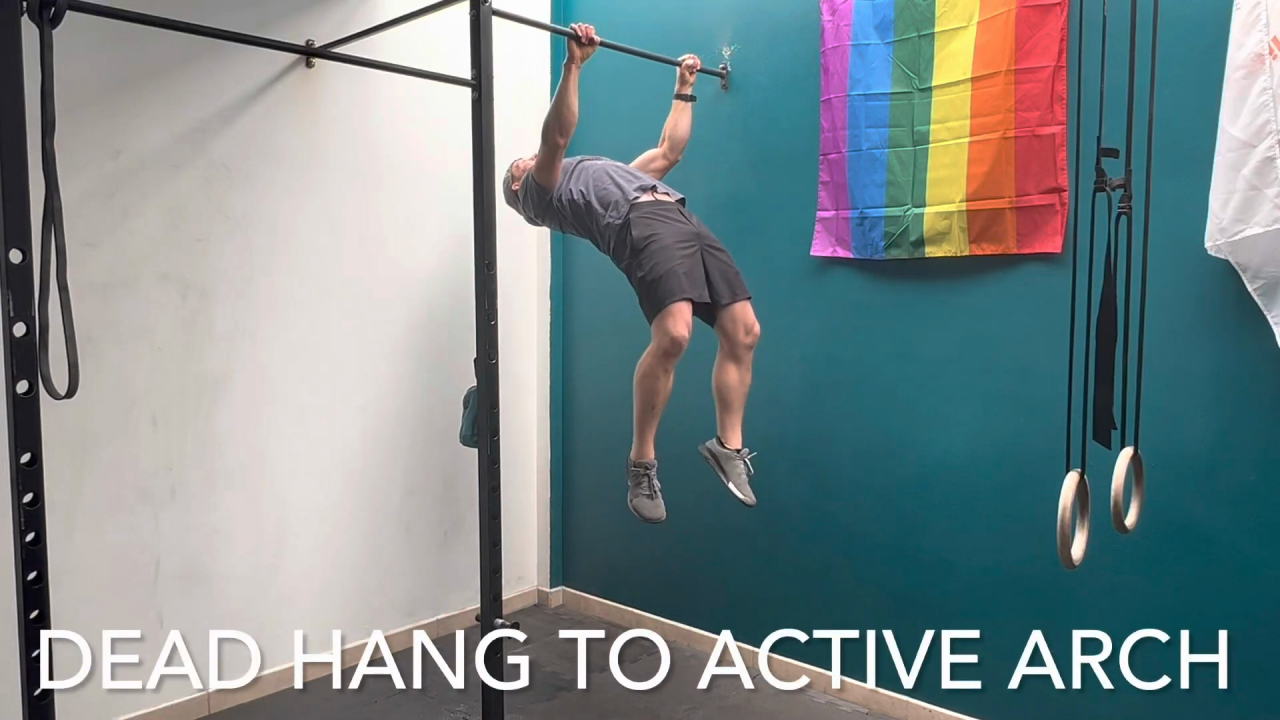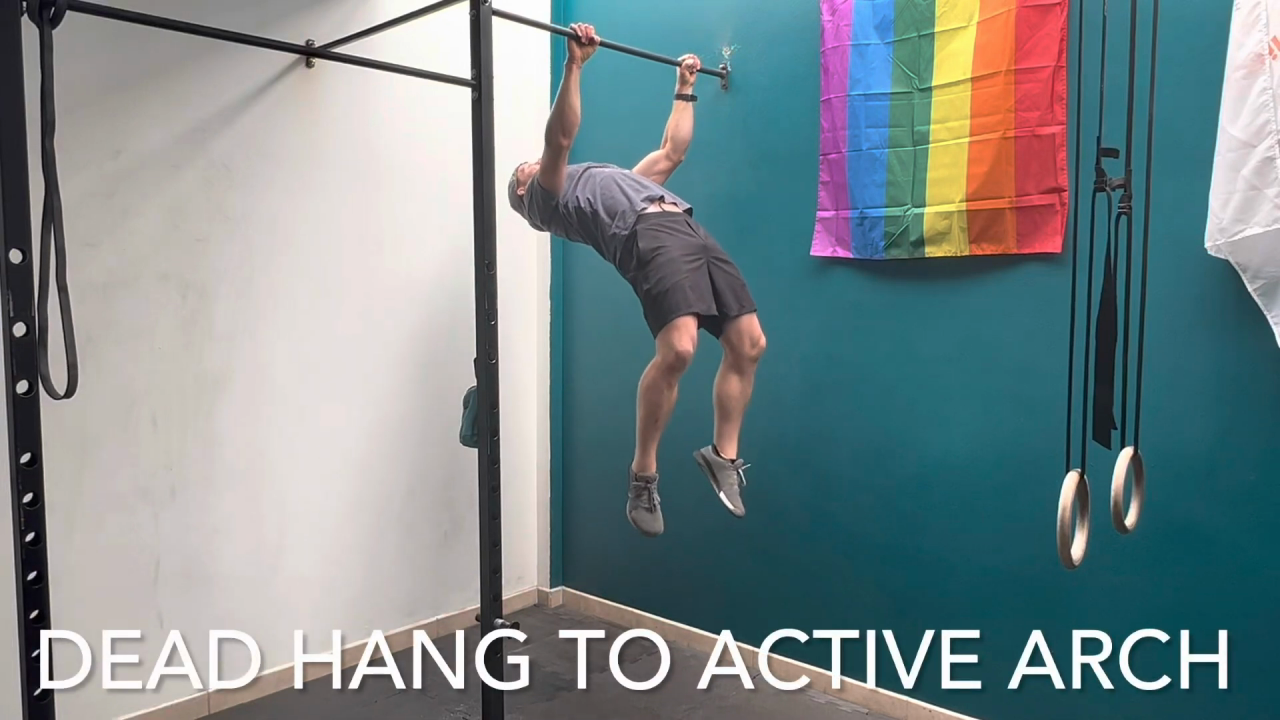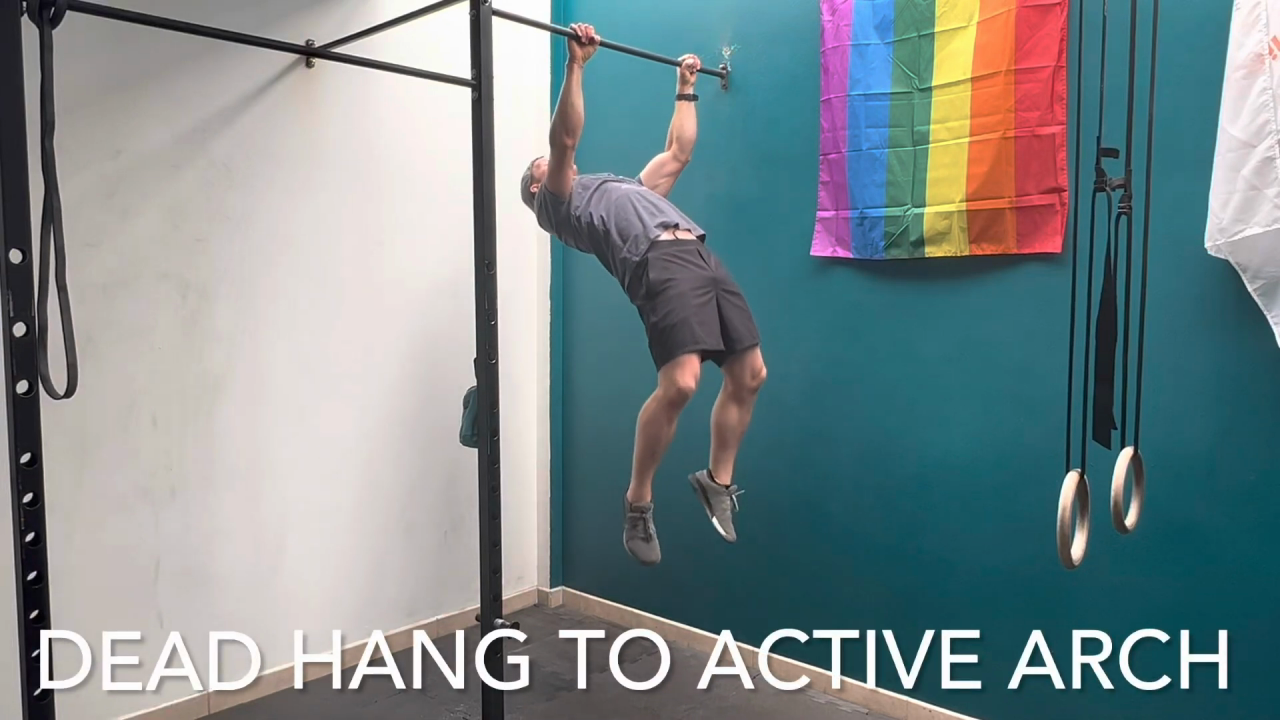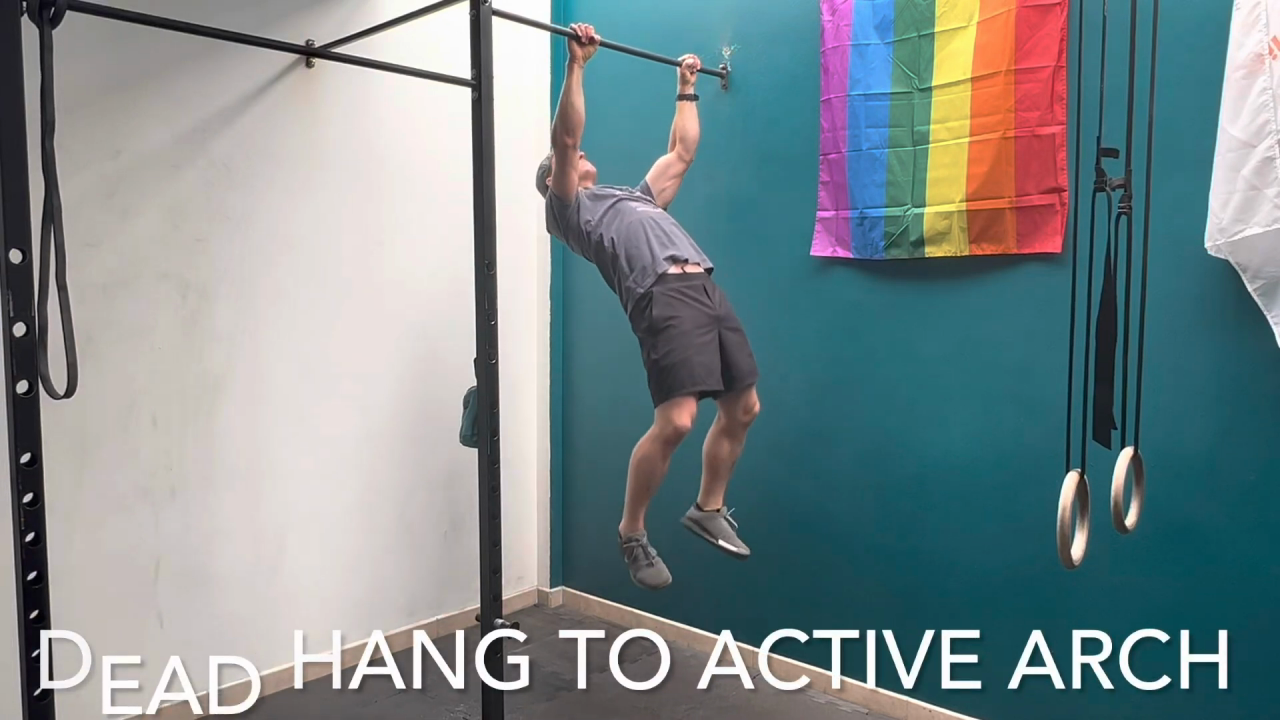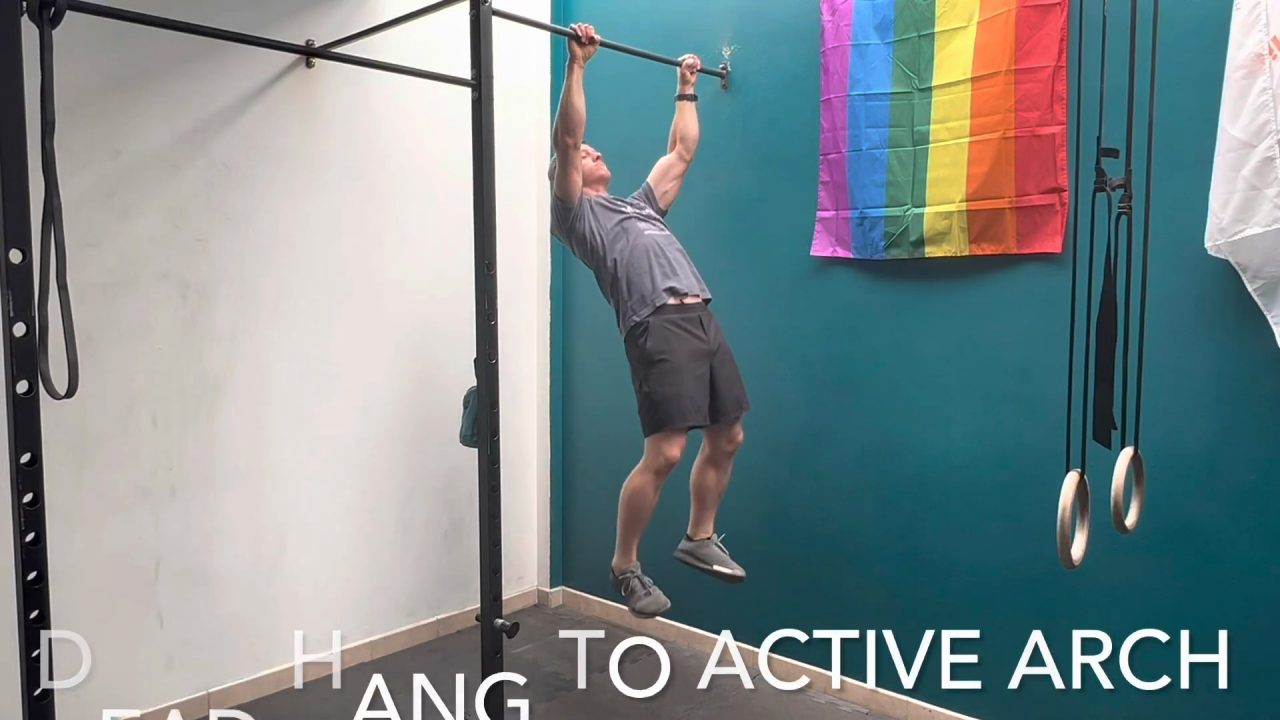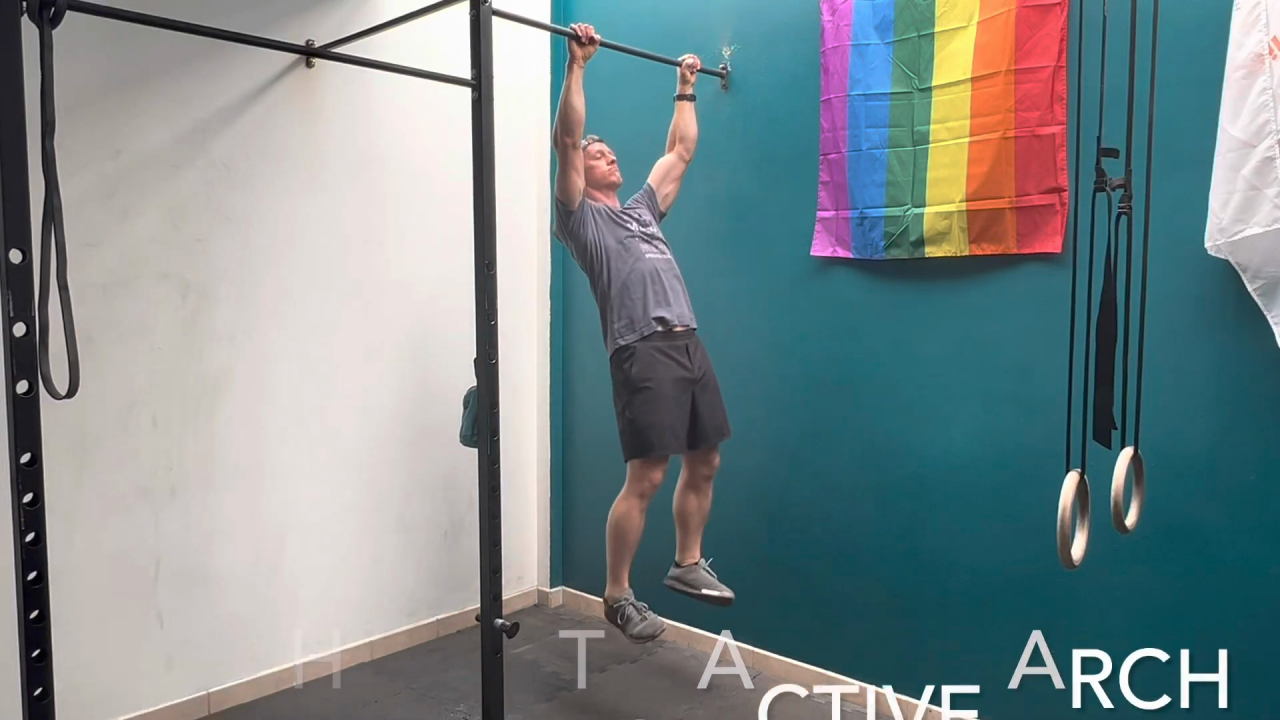
dt=0.2s
person 1, frame 1
left shoulder: (600, 174)
right shoulder: (541, 194)
left elbow: (667, 153)
right elbow: (556, 137)
left wrist: (684, 88)
right wrist: (574, 63)
left hip: (684, 221)
right hip: (643, 226)
left knee: (743, 332)
right knee: (673, 335)
left ankle: (729, 447)
right ankle: (642, 463)
person 1, frame 2
left shoulder: (611, 179)
right shoulder: (545, 199)
left elbow: (672, 154)
right elbow: (560, 139)
left wrist: (684, 88)
right wrist: (574, 63)
left hip: (692, 233)
right hip: (650, 238)
left knee: (749, 344)
right knee: (678, 349)
left ankle: (724, 455)
right ankle: (643, 473)
person 1, frame 3
left shoulder: (624, 189)
right shoulder: (557, 205)
left elbow: (678, 153)
right elbow: (565, 138)
left wrist: (685, 88)
right wrist: (575, 63)
left hip: (702, 258)
right hip: (660, 264)
left knee: (750, 375)
right knee: (680, 384)
left ankle: (718, 480)
right ankle: (638, 502)
person 1, frame 4
left shoulder: (634, 199)
right shoulder: (567, 209)
left elbow: (681, 154)
right elbow: (566, 138)
left wrist: (686, 88)
right wrist: (576, 63)
left hip: (708, 291)
right hip: (664, 298)
left knee: (743, 409)
right knee: (676, 422)
left ankle: (709, 508)
right ankle: (631, 533)
person 1, frame 5
left shoulder: (639, 204)
right shoulder: (574, 213)
left elbow: (681, 152)
right elbow: (566, 138)
left wrist: (686, 88)
right wrist: (576, 63)
left hip: (703, 320)
right hip: (659, 328)
left knee: (727, 439)
right knee: (665, 454)
left ankle: (700, 538)
right ankle: (625, 567)
person 1, frame 6
left shoulder: (641, 209)
right shoulder: (578, 216)
left elbow: (680, 151)
right elbow: (565, 141)
left wrist: (685, 87)
right wrist: (577, 63)
left hip: (689, 346)
right hip: (644, 352)
left knee: (705, 464)
right knee: (645, 479)
left ankle: (688, 565)
right ankle: (618, 596)
